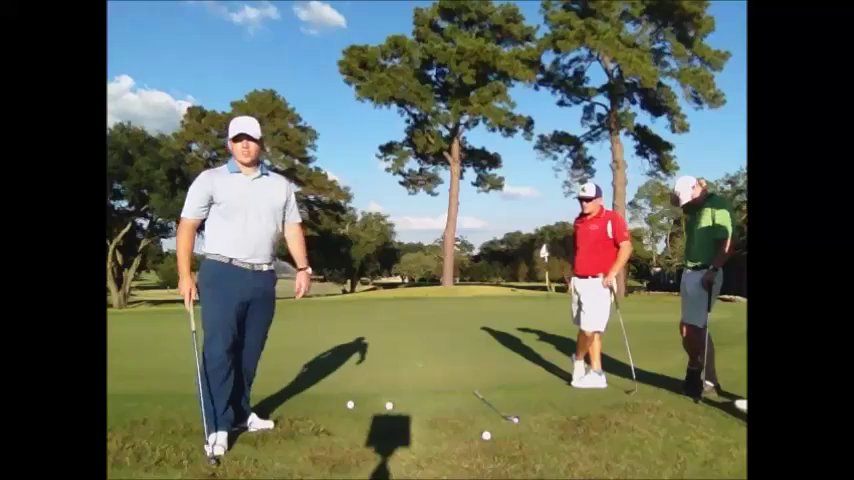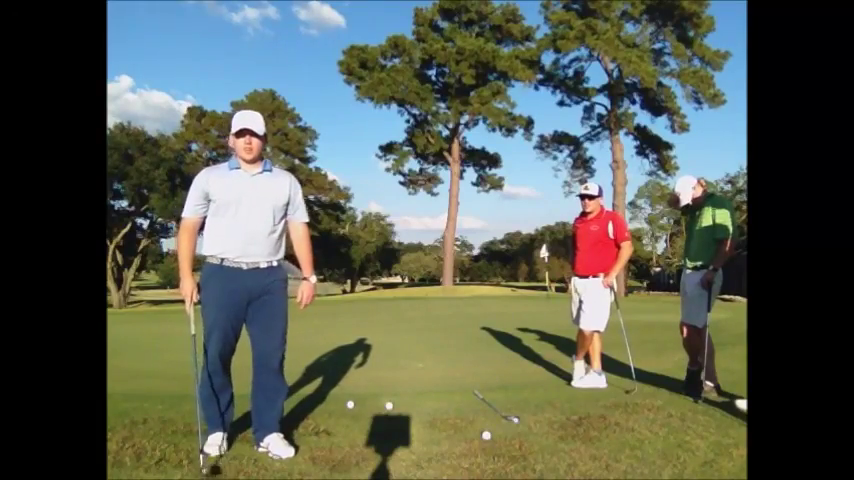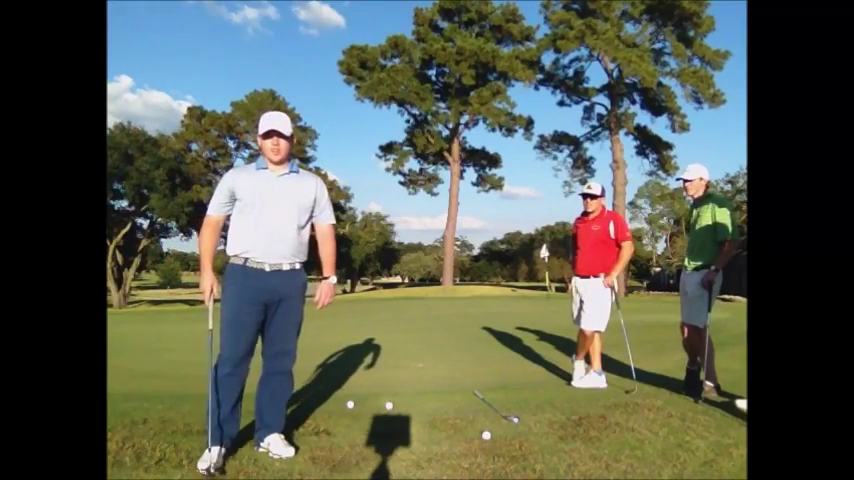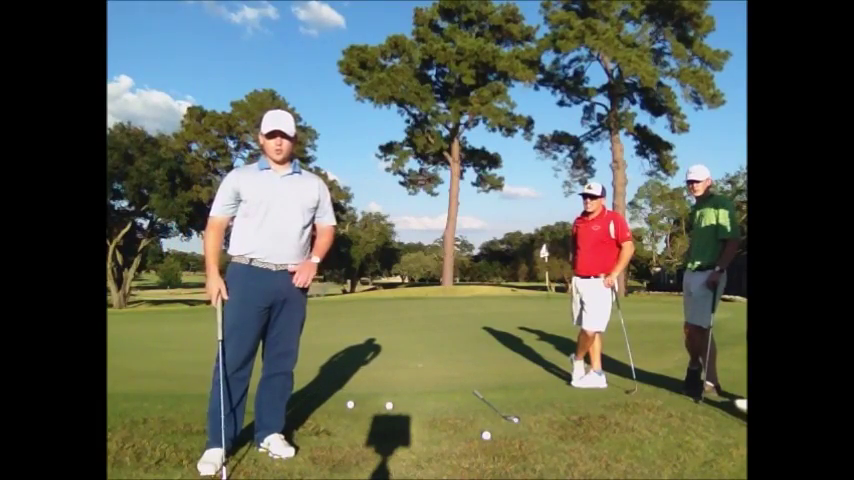
dt=0.7s
person 1, frame 1
left shoulder: (281, 185)
right shoulder: (210, 180)
left elbow: (292, 227)
right elbow: (187, 227)
left wrist: (303, 267)
right wrist: (185, 275)
left hip: (262, 277)
right hip: (222, 274)
left knee: (249, 352)
right knee: (219, 350)
left ankle: (239, 412)
right ankle: (217, 426)
person 1, frame 2
left shoulder: (286, 182)
right shoulder: (209, 177)
left elbow: (299, 230)
right elbow: (188, 227)
left wrist: (308, 276)
right wrist: (186, 275)
left hip: (269, 278)
right hip: (222, 275)
left knee: (270, 356)
right knee: (216, 354)
left ankle: (268, 432)
right ankle: (217, 428)
person 1, frame 3
left shoulder: (312, 183)
right shoulder: (236, 177)
left elbow: (325, 231)
right elbow: (212, 224)
left wrist: (329, 276)
right wrist: (206, 270)
left hip: (289, 280)
right hip: (244, 276)
left knee: (280, 359)
right knee: (232, 358)
left ankle: (270, 432)
right ankle: (218, 440)
person 1, frame 4
left shoulder: (314, 184)
right shoulder: (239, 178)
left elbow: (326, 228)
right elbow: (216, 225)
left wrist: (314, 260)
right wrist: (213, 273)
left hip: (292, 281)
right hip: (247, 275)
left knee: (281, 361)
right knee: (233, 359)
left ankle: (270, 432)
right ankle: (217, 443)
person 2, frame 1
left shoulder: (718, 204)
right shoulder: (695, 206)
left elbow: (726, 243)
right elbow: (674, 201)
left wrist: (712, 271)
right wrist: (683, 190)
left hip: (705, 274)
right hip: (689, 272)
left knee: (692, 327)
right knee: (693, 327)
left ankle: (702, 374)
right ankle: (703, 376)
person 2, frame 2
left shoulder: (719, 204)
right shoulder: (694, 207)
left elbow: (727, 243)
right elbow: (672, 202)
left wrist: (713, 270)
right wrist: (681, 191)
left hip: (705, 274)
right hip: (688, 273)
left knee: (690, 327)
right knee: (695, 328)
left ankle: (701, 374)
right ankle: (703, 376)
person 2, frame 3
left shoulder: (718, 205)
right shoulder: (694, 207)
left elbow: (730, 243)
left wrist: (714, 270)
right wrist: (686, 265)
left hip: (704, 275)
right hip: (688, 273)
left knee: (691, 328)
right knee: (696, 328)
left ankle: (701, 374)
right ankle: (708, 380)
person 2, frame 4
left shoulder: (721, 204)
right shoulder: (695, 209)
left elbow: (733, 242)
left wrist: (718, 270)
right wrist: (688, 261)
left hip: (708, 274)
right hip: (691, 273)
left knee: (694, 327)
right knee: (699, 328)
left ankle: (695, 368)
right ankle: (709, 380)
person 3, frame 1
left shoulder: (612, 219)
right shoulder: (579, 221)
left elbow: (626, 247)
left wrist: (611, 274)
right wrist: (573, 275)
left hip: (598, 283)
right hip: (579, 281)
left knee: (590, 328)
right knee: (588, 329)
left ankle: (578, 360)
right ankle: (596, 374)
person 3, frame 2
left shoulder: (612, 219)
right shoulder: (578, 222)
left elbow: (627, 247)
left wrist: (612, 274)
right wrist: (573, 274)
left hip: (598, 282)
right hip: (579, 281)
left knee: (588, 327)
right knee: (590, 329)
left ankle: (578, 361)
right ankle: (596, 373)
person 3, frame 3
left shoulder: (613, 219)
right shoulder: (579, 222)
left elbow: (628, 247)
left wrist: (613, 274)
right wrist: (574, 274)
left hip: (600, 283)
right hip: (579, 281)
left knee: (589, 328)
right knee: (590, 329)
left ankle: (578, 360)
right ankle: (596, 374)
person 3, frame 4
left shoulder: (614, 219)
right shoulder: (578, 222)
left elbow: (628, 247)
left wrist: (614, 274)
left hip: (600, 283)
right hip: (579, 282)
left knee: (591, 329)
right knee: (590, 329)
left ankle: (577, 359)
right ankle: (596, 374)
